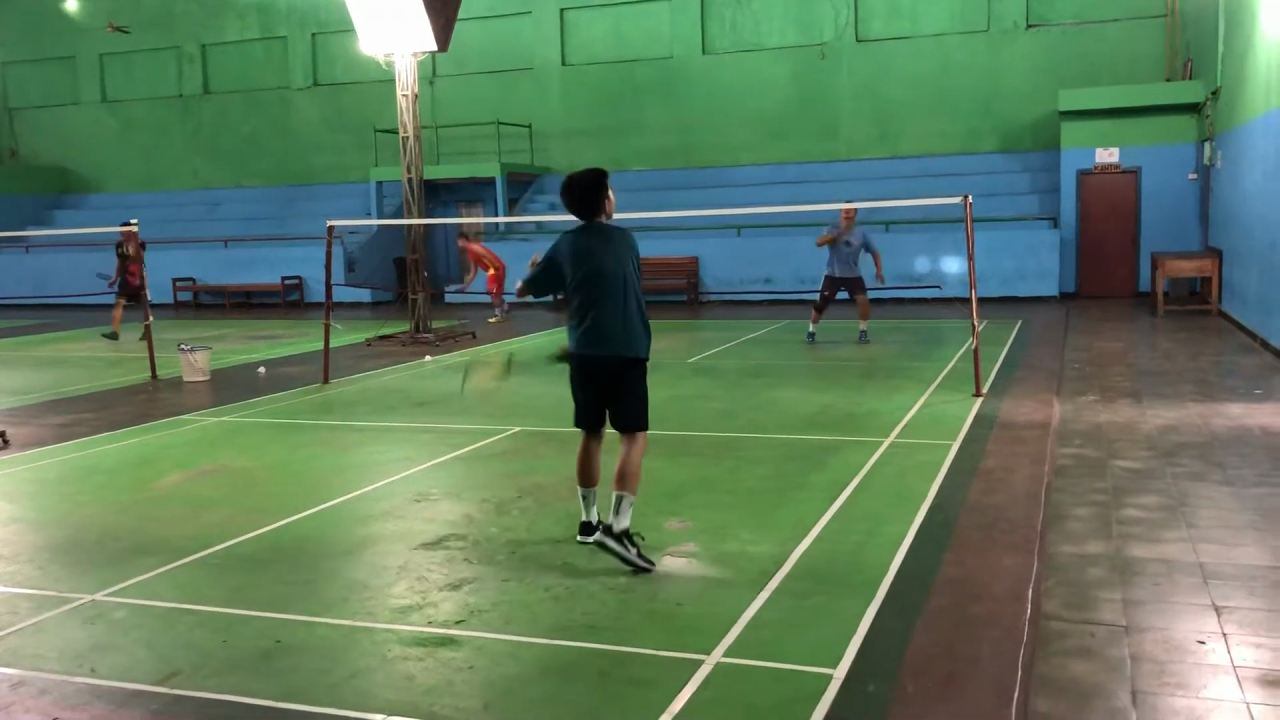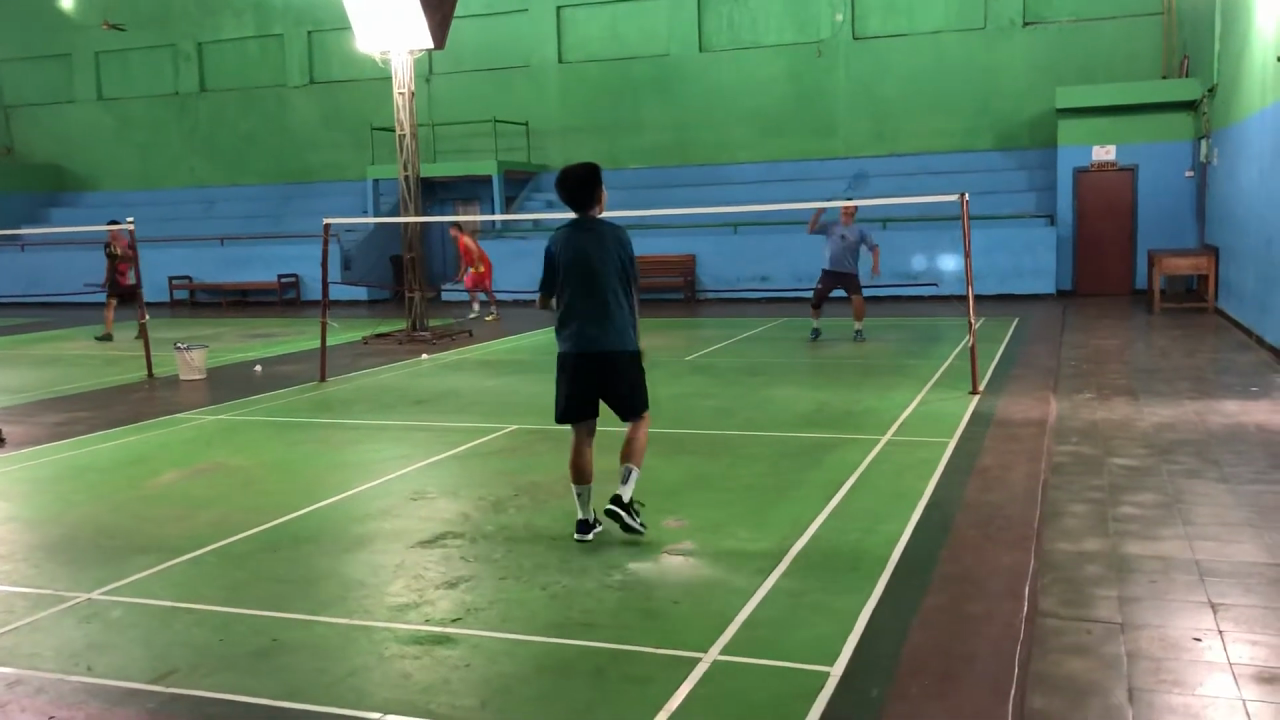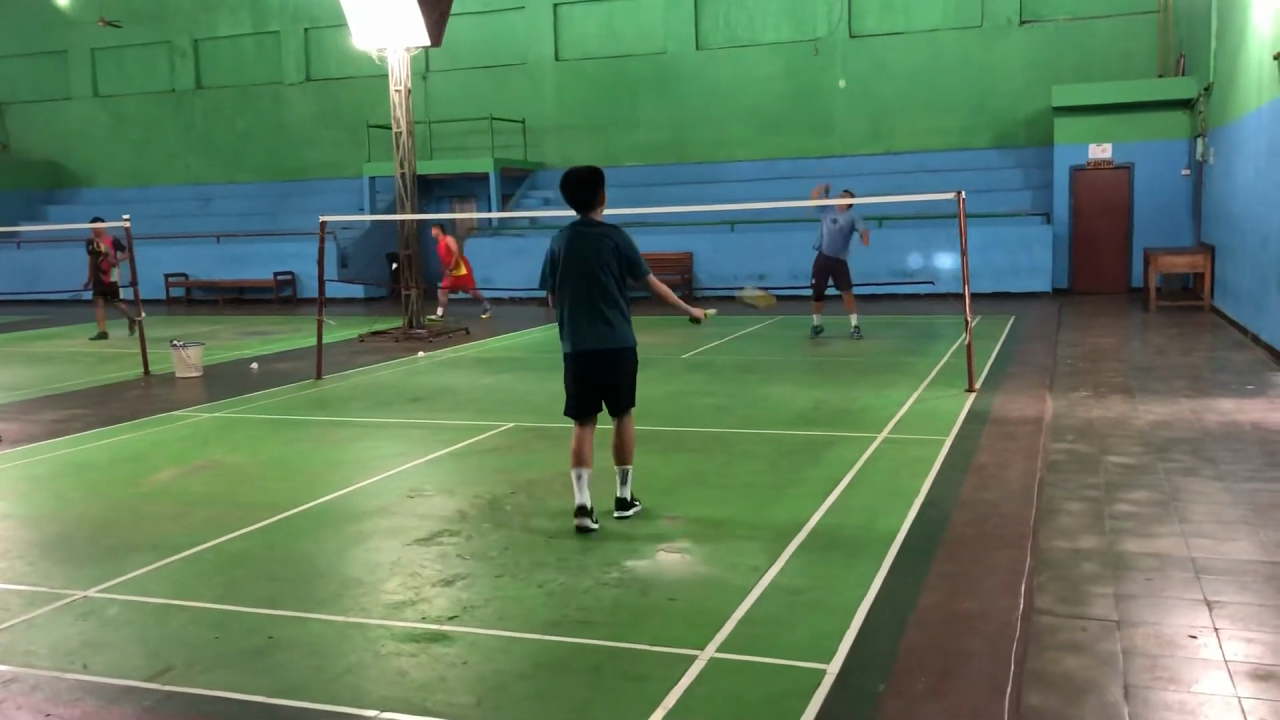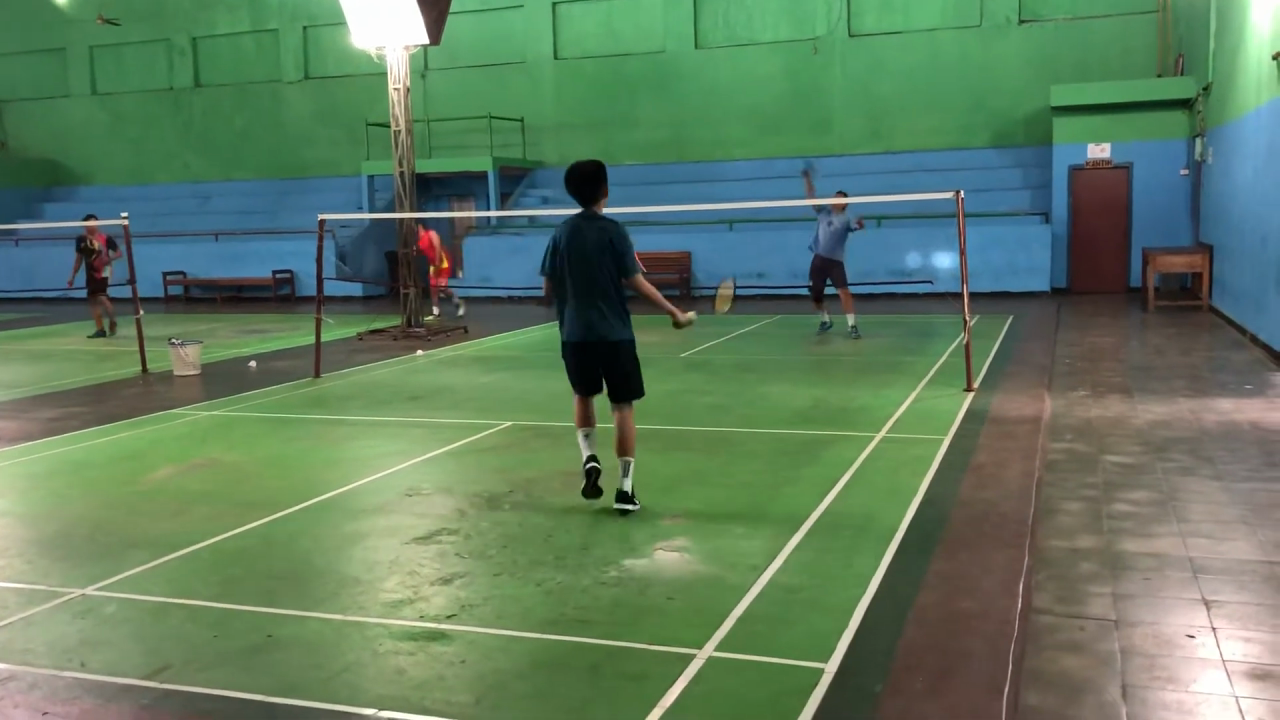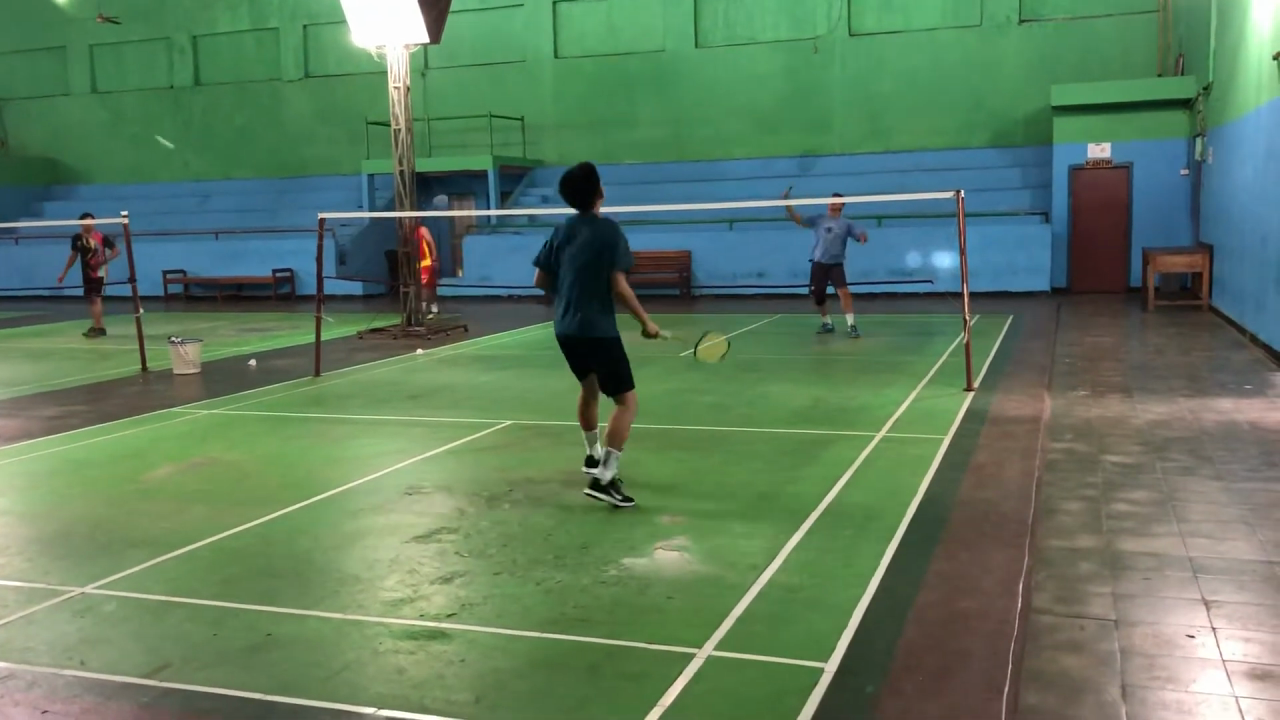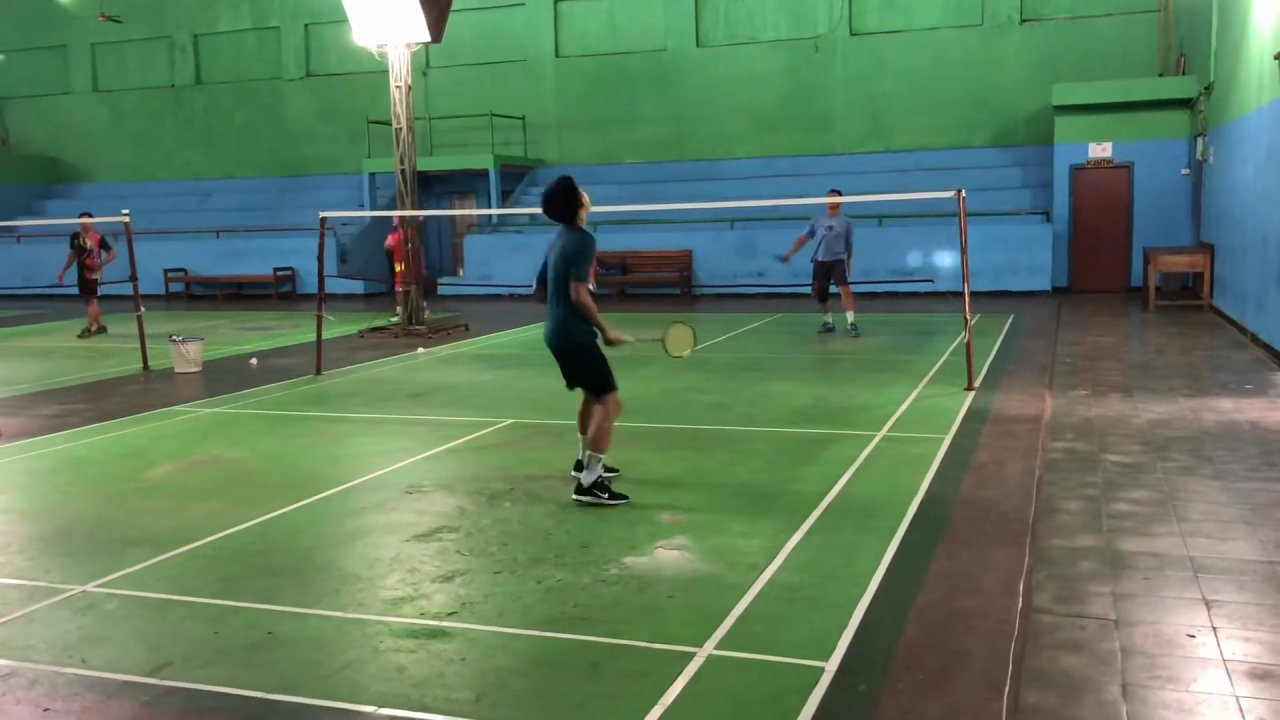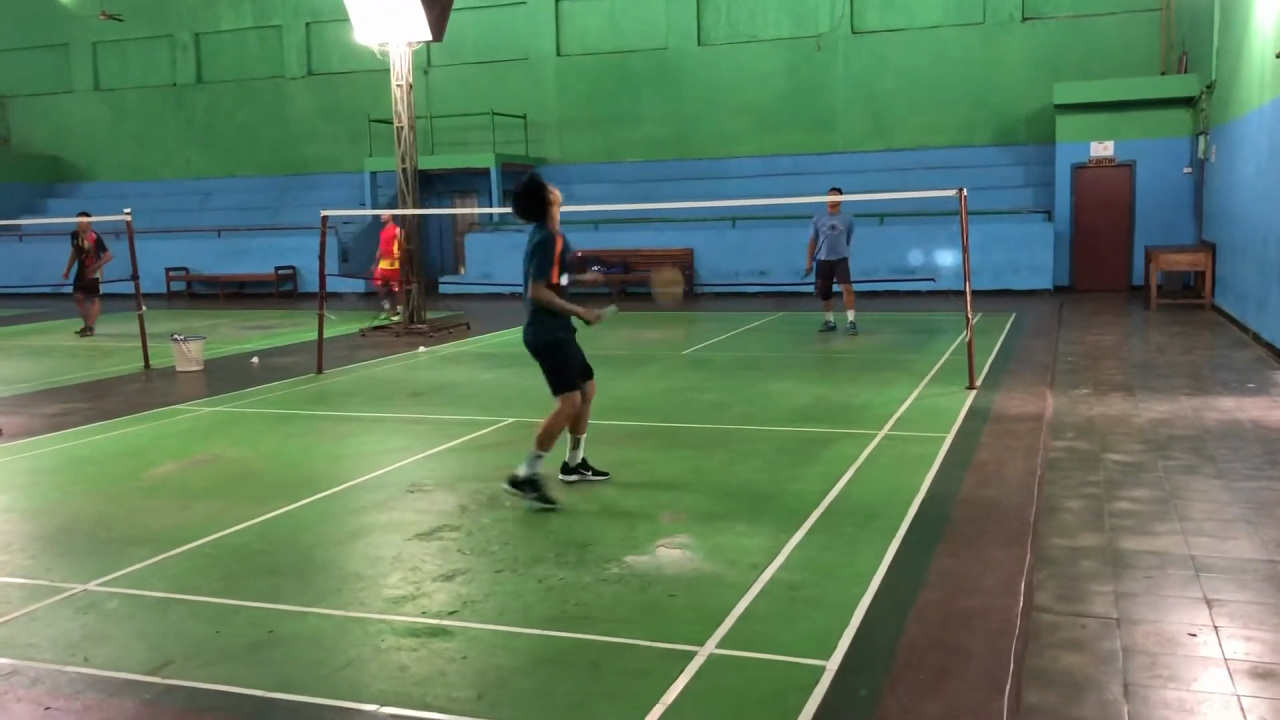
dt=0.2s
person 1, frame 1
left shoulder: (564, 246)
right shoulder: (625, 239)
left elbow: (525, 291)
left wrist: (534, 271)
left hip: (584, 354)
right hip: (626, 353)
left knee: (590, 435)
right knee: (634, 439)
left ankle: (589, 521)
right ankle: (618, 527)
person 1, frame 2
left shoulder: (558, 241)
right shoulder: (617, 236)
left elbow: (544, 301)
right elbow: (631, 293)
right wrist: (634, 334)
left hip: (573, 350)
right hip: (619, 346)
left knee: (582, 432)
right knee: (638, 420)
left ankle: (585, 518)
right ankle: (623, 497)
person 1, frame 3
left shoulder: (559, 241)
right shoulder: (615, 237)
left elbow: (552, 300)
right elbow: (651, 283)
right wrist: (690, 310)
left hip: (577, 347)
right hip: (618, 344)
left knee: (583, 426)
right knee: (623, 418)
left ankle: (582, 505)
right ankle: (623, 497)
person 1, frame 4
left shoulder: (562, 233)
right shoulder: (613, 231)
left elbow: (548, 287)
right elbow: (637, 283)
right wrist: (675, 313)
left hip: (575, 335)
right hip: (615, 334)
left knee: (583, 397)
right knee: (623, 409)
left ankle: (590, 459)
right ankle: (625, 490)
person 1, frame 5
left shoulder: (561, 231)
right shoulder: (609, 230)
left elbow: (540, 280)
right elbow: (618, 285)
right wrist: (645, 321)
left hip: (566, 328)
right hip: (599, 329)
left knee: (589, 385)
right knee: (626, 401)
left ankle: (593, 459)
right ankle: (603, 478)
person 1, frame 6
left shoulder: (558, 241)
right shoulder: (582, 241)
left elbow: (540, 290)
right elbow: (579, 294)
right wrist: (604, 329)
left hip: (557, 334)
right hip: (575, 335)
left knee: (593, 392)
right knee: (609, 402)
left ankle: (587, 462)
right ankle: (589, 482)
person 1, frame 7
left shoulder: (542, 236)
right shoulder: (550, 240)
right elbow: (537, 293)
left wrist: (579, 279)
right wrist: (579, 311)
left hip: (553, 331)
right hip: (549, 334)
left knee: (586, 389)
right knee: (569, 402)
left ankle: (574, 463)
right ankle: (525, 475)
